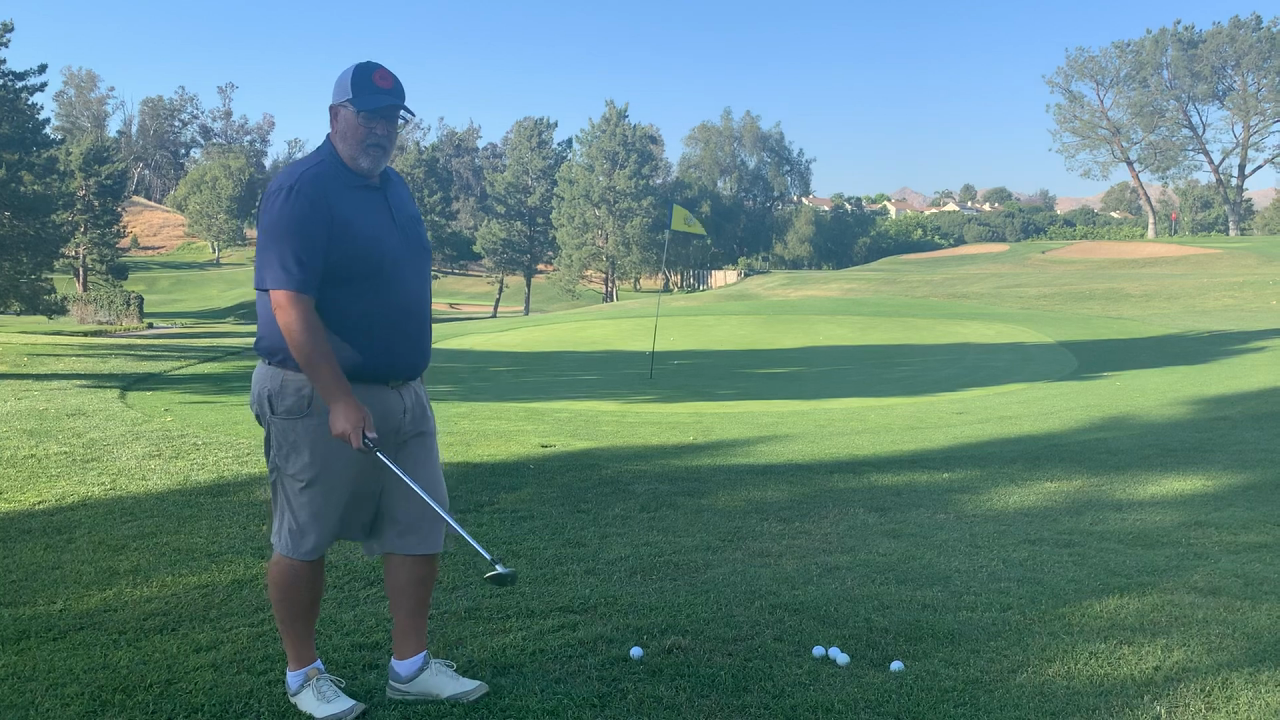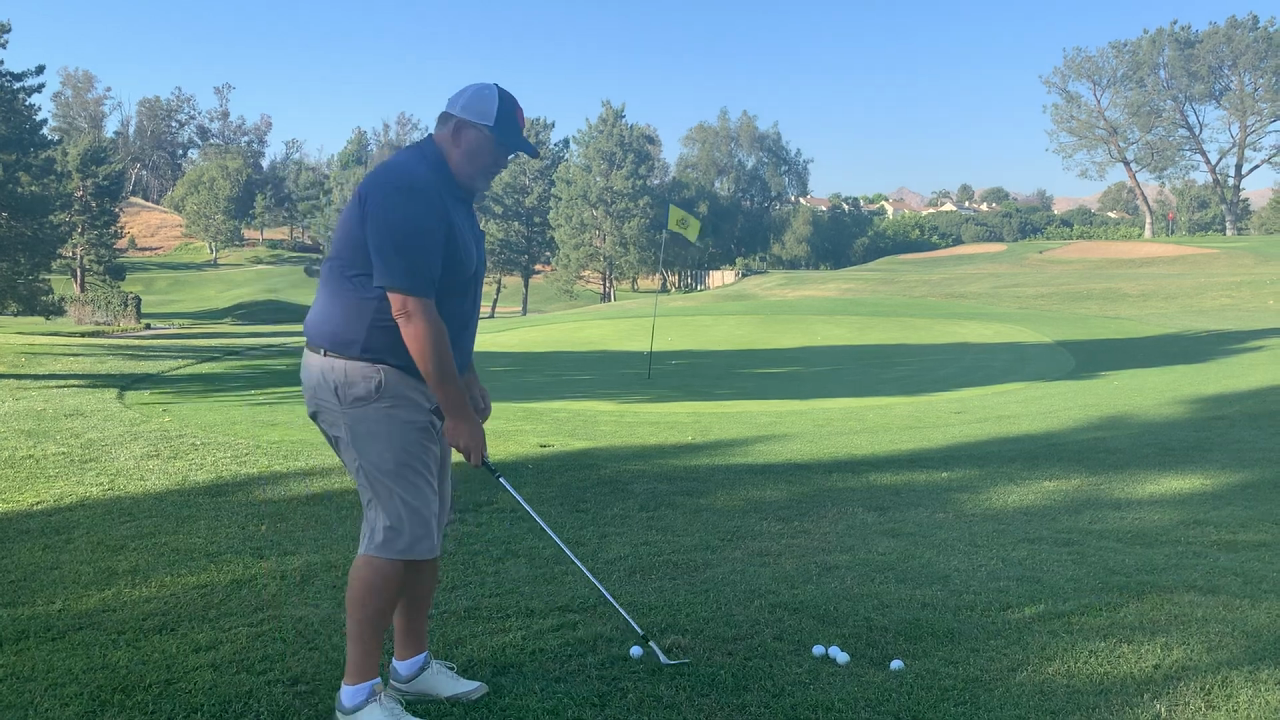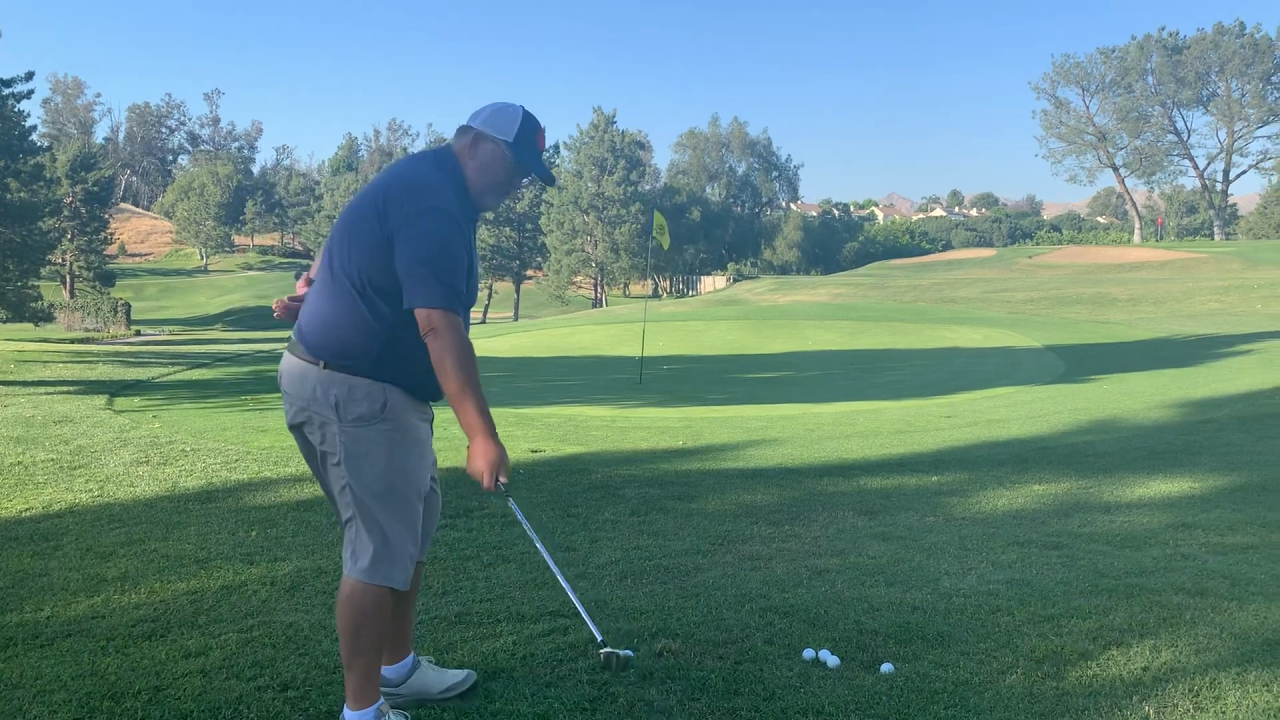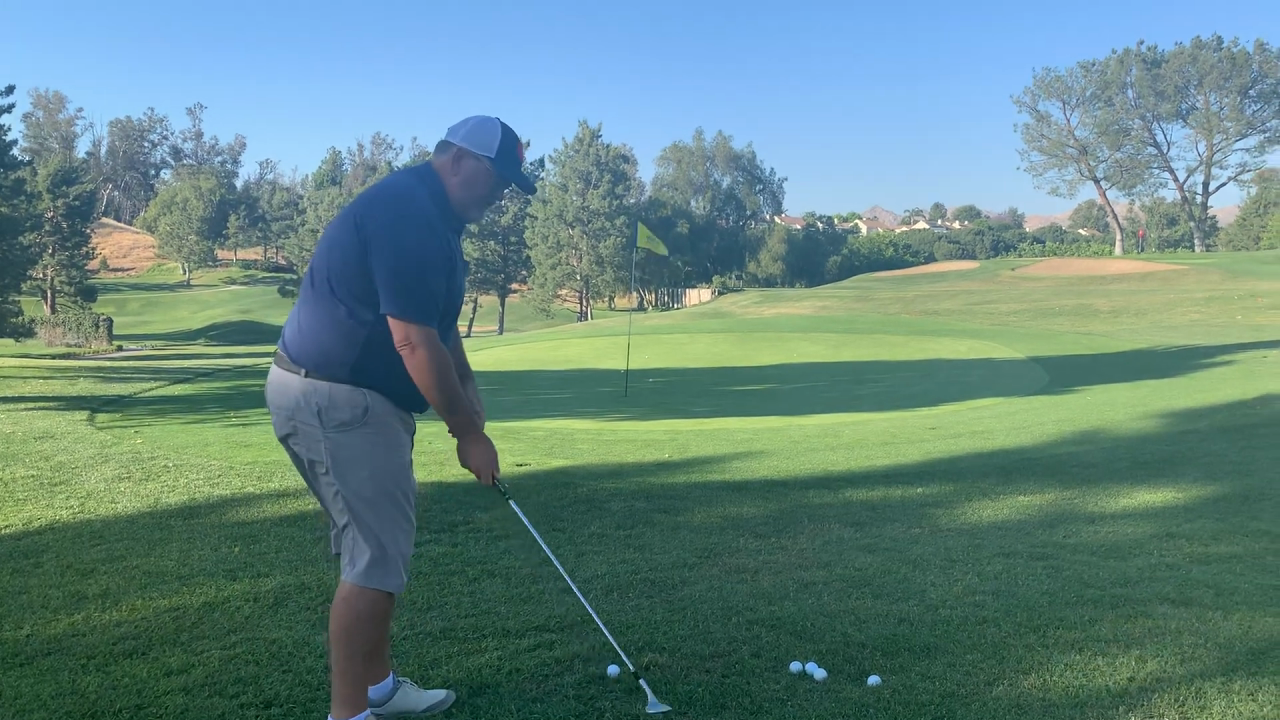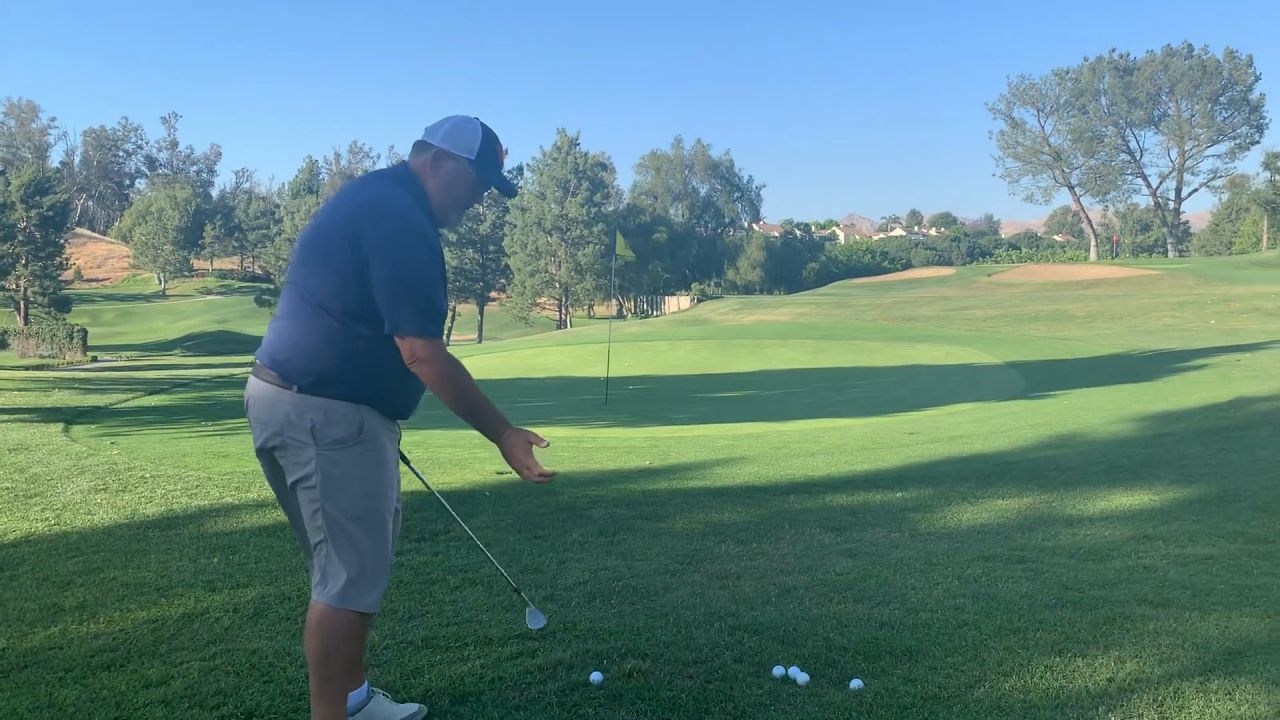
dt=0.7s
person 1, frame 1
left shoulder: (395, 189)
right shoulder: (301, 189)
right elbow: (290, 305)
left wrist: (409, 384)
right wrist: (341, 400)
left hip: (404, 392)
right hip: (318, 396)
left knee: (418, 529)
right knee: (303, 539)
left ankle: (409, 665)
person 1, frame 2
left shoulder: (450, 192)
right shoulder: (407, 187)
right elbow: (411, 312)
left wrist: (466, 384)
right wrist: (457, 412)
left hip: (411, 381)
right hip: (365, 378)
left knee: (423, 526)
right knee: (400, 526)
left ankle: (411, 664)
person 1, frame 3
left shoulder: (427, 183)
right shoulder: (431, 200)
left elbow: (346, 246)
right elbow: (440, 326)
left wrist: (308, 289)
right wrist: (482, 436)
left hip: (370, 383)
right hip: (349, 388)
left knee: (414, 520)
right knee: (379, 546)
left ankle: (397, 667)
person 1, frame 4
left shoulder: (429, 214)
right shoulder: (408, 212)
left elbow: (438, 327)
right elbow: (414, 341)
left wrist: (468, 391)
right wrist: (469, 434)
left hip: (357, 396)
right hip: (334, 398)
left knee: (380, 546)
right knee: (376, 556)
person 1, frame 5
left shoulder: (378, 199)
right shoulder: (398, 220)
right elbow: (423, 356)
right wrist: (505, 436)
left hip: (311, 400)
right hip: (323, 411)
left knee: (354, 561)
right knee: (349, 572)
